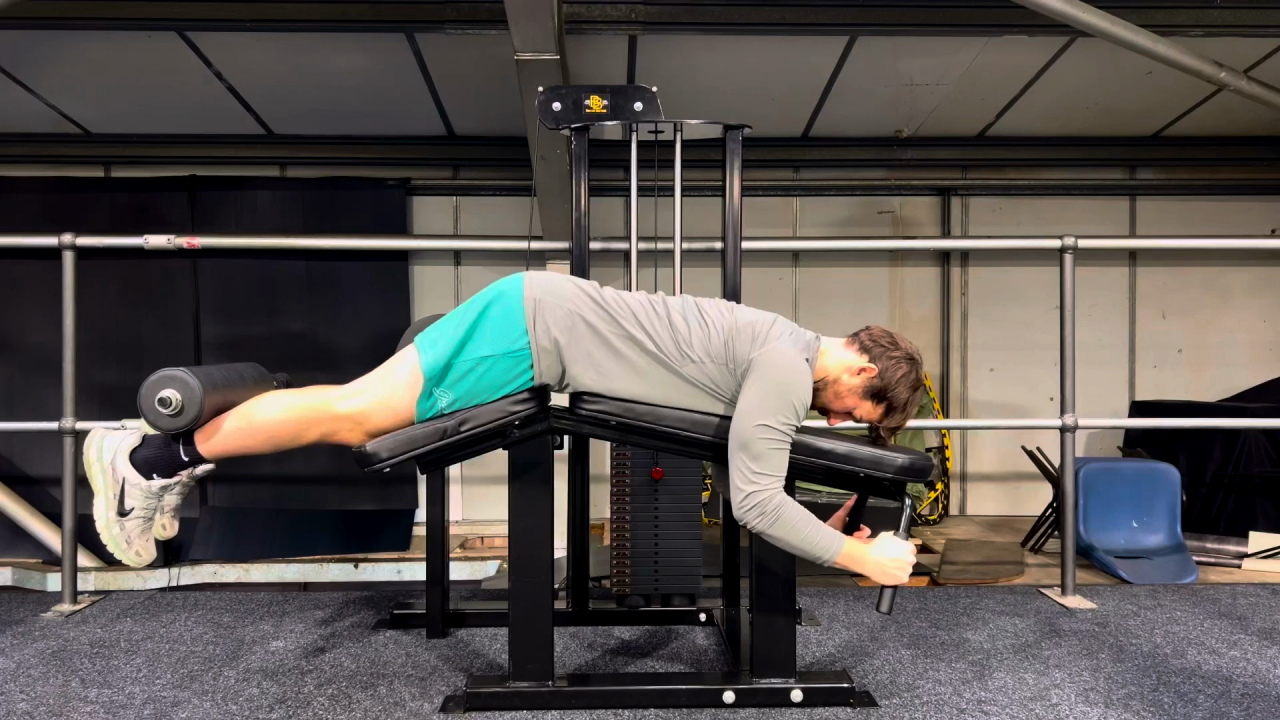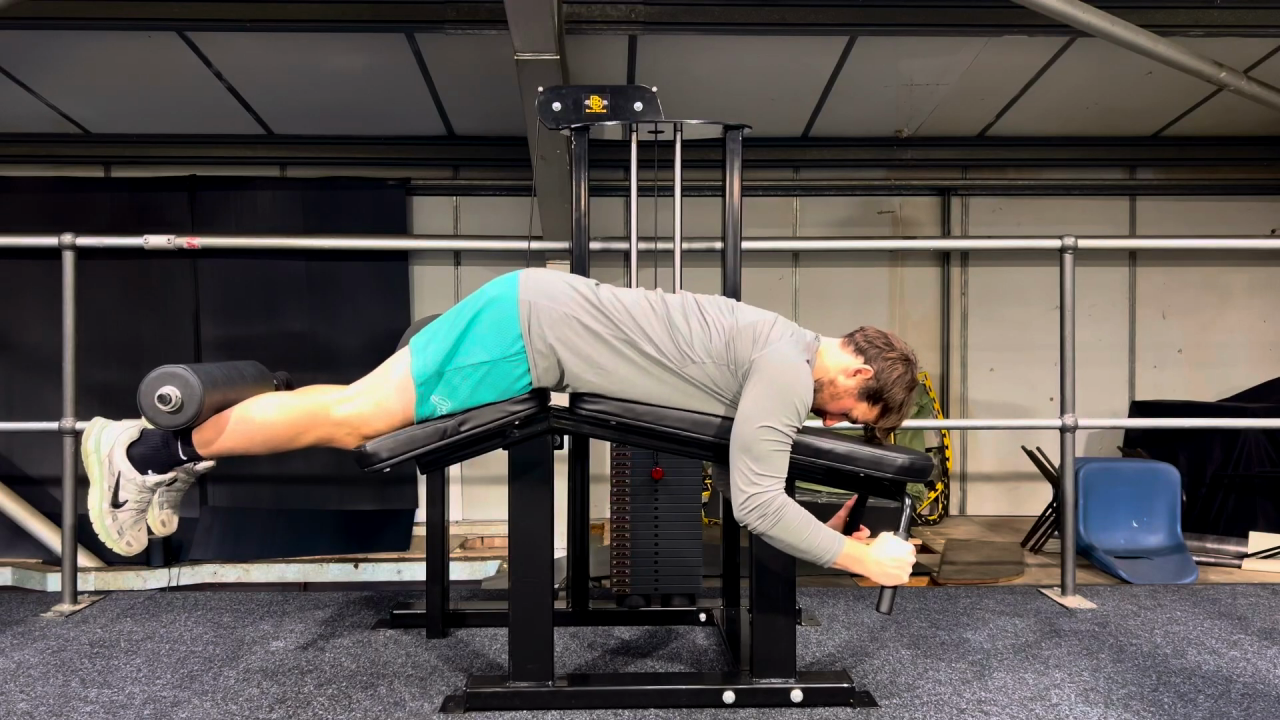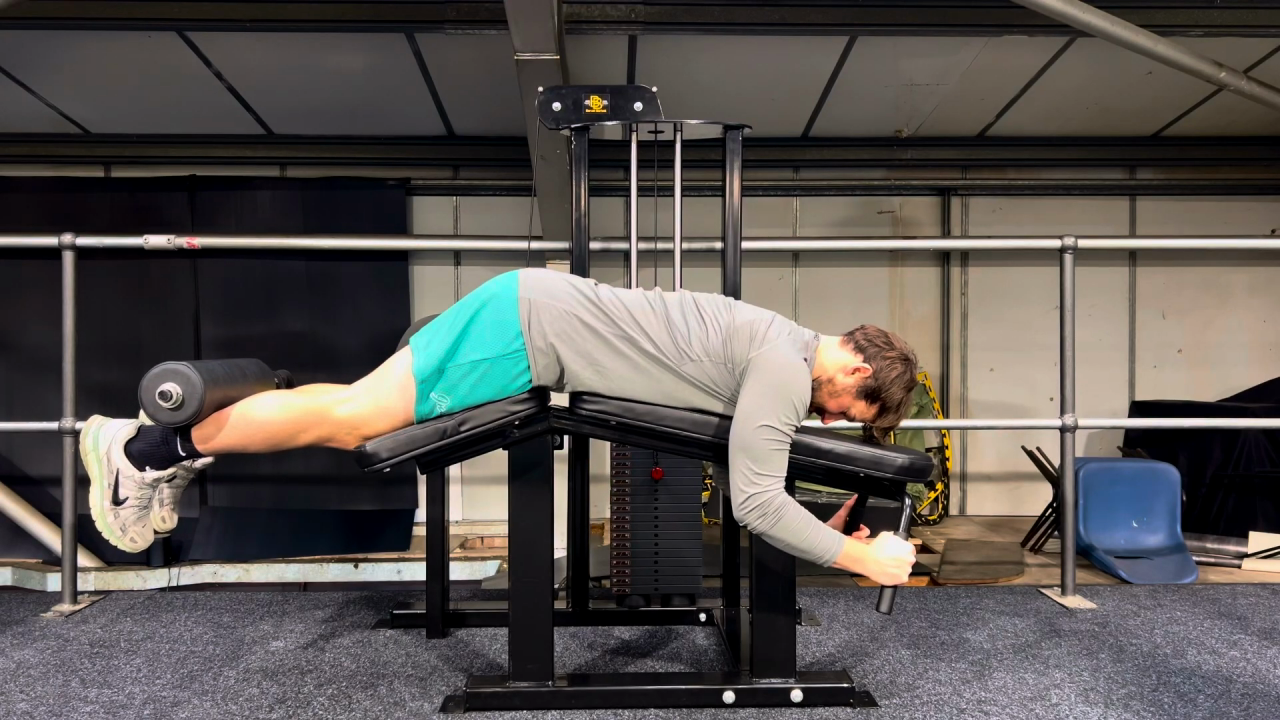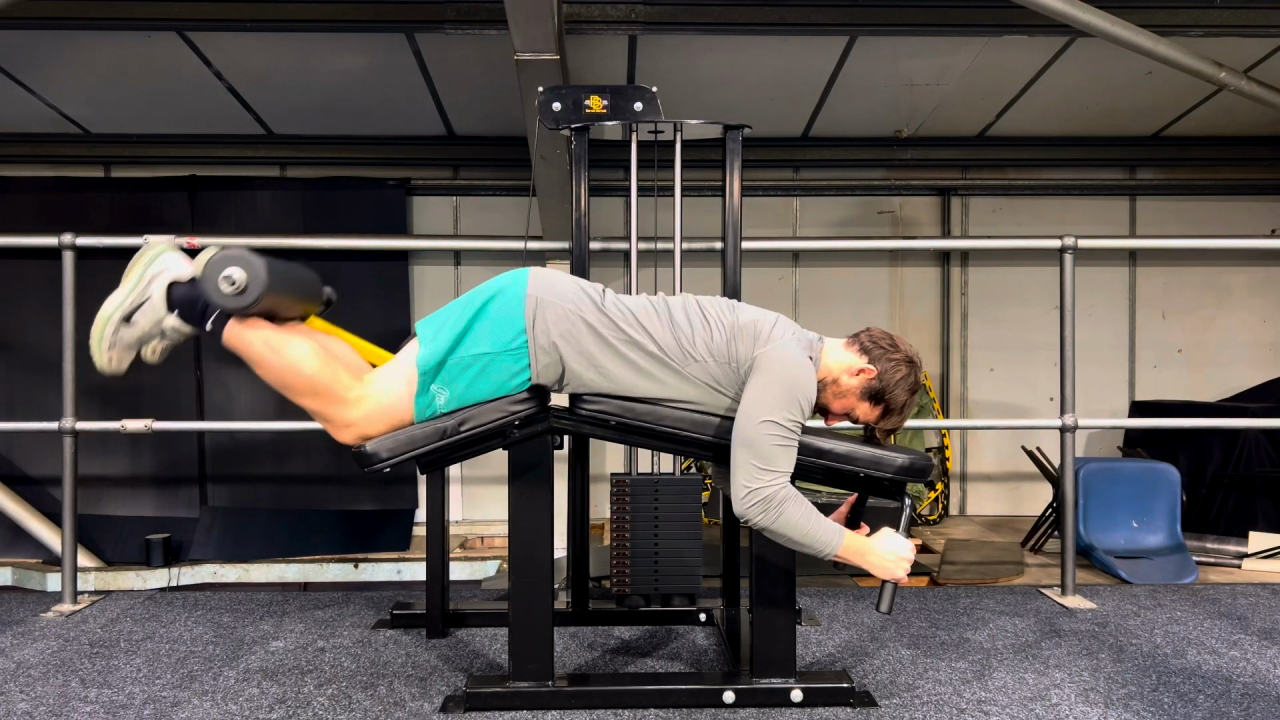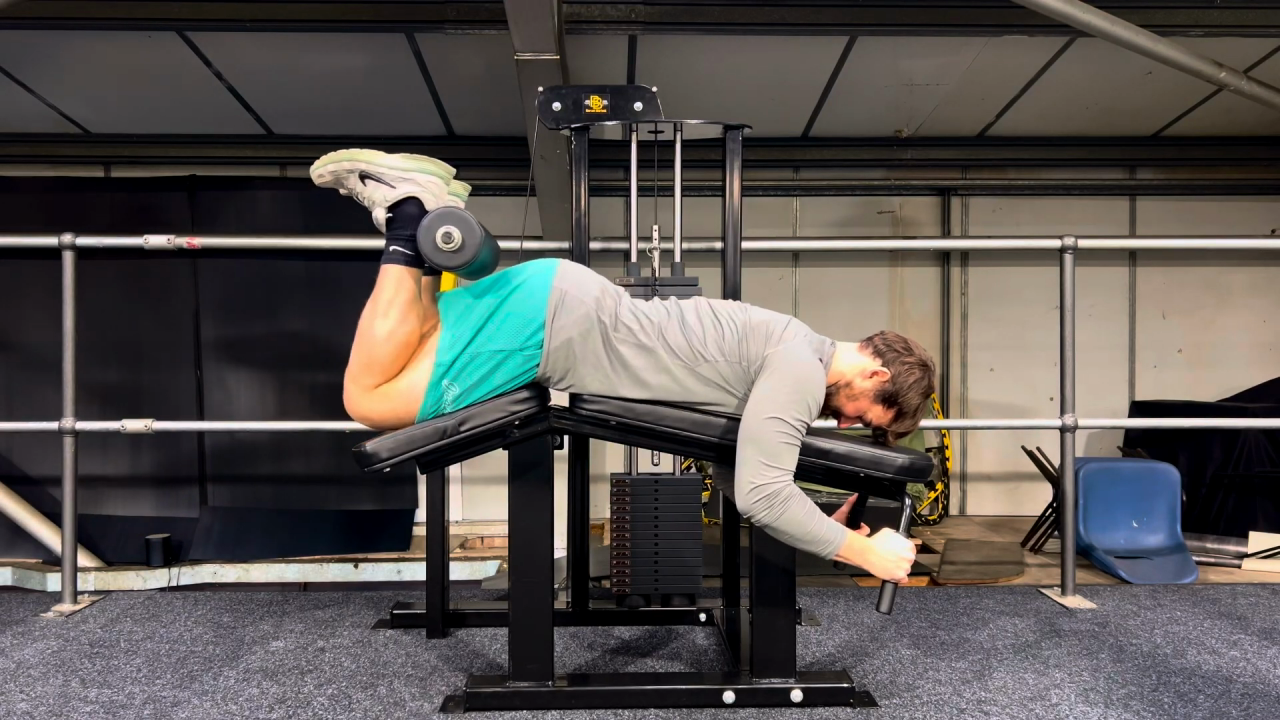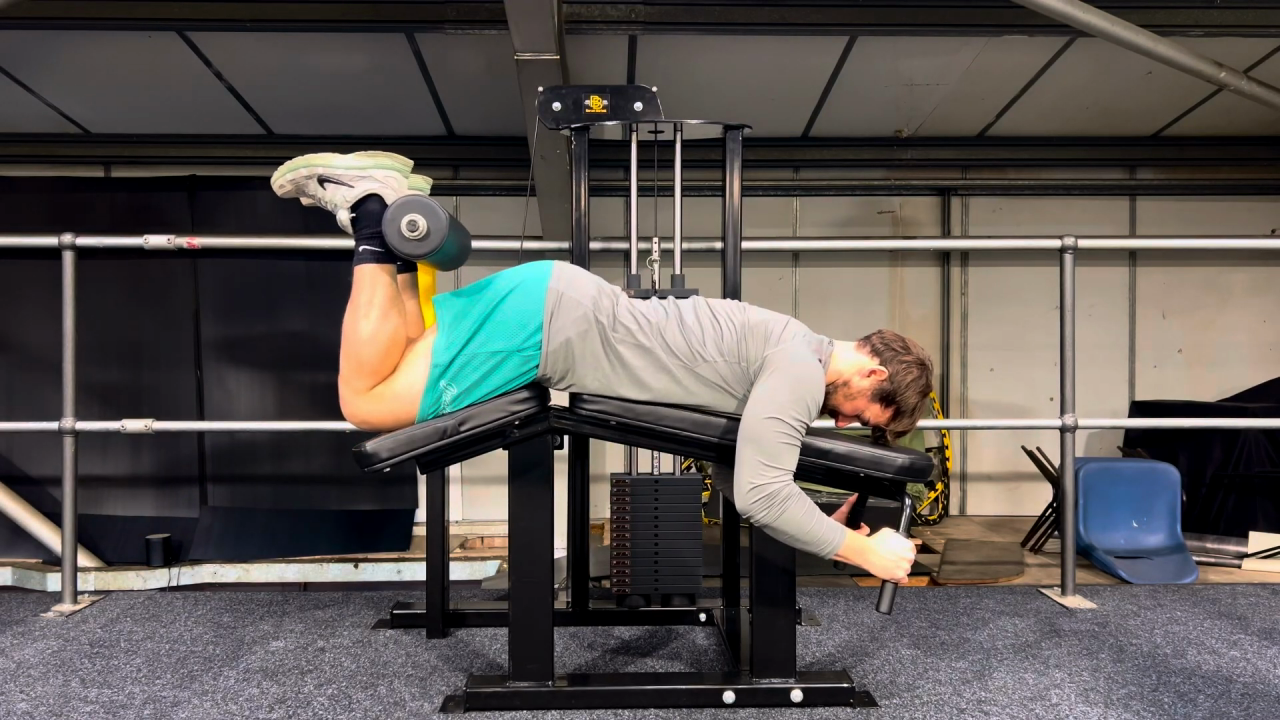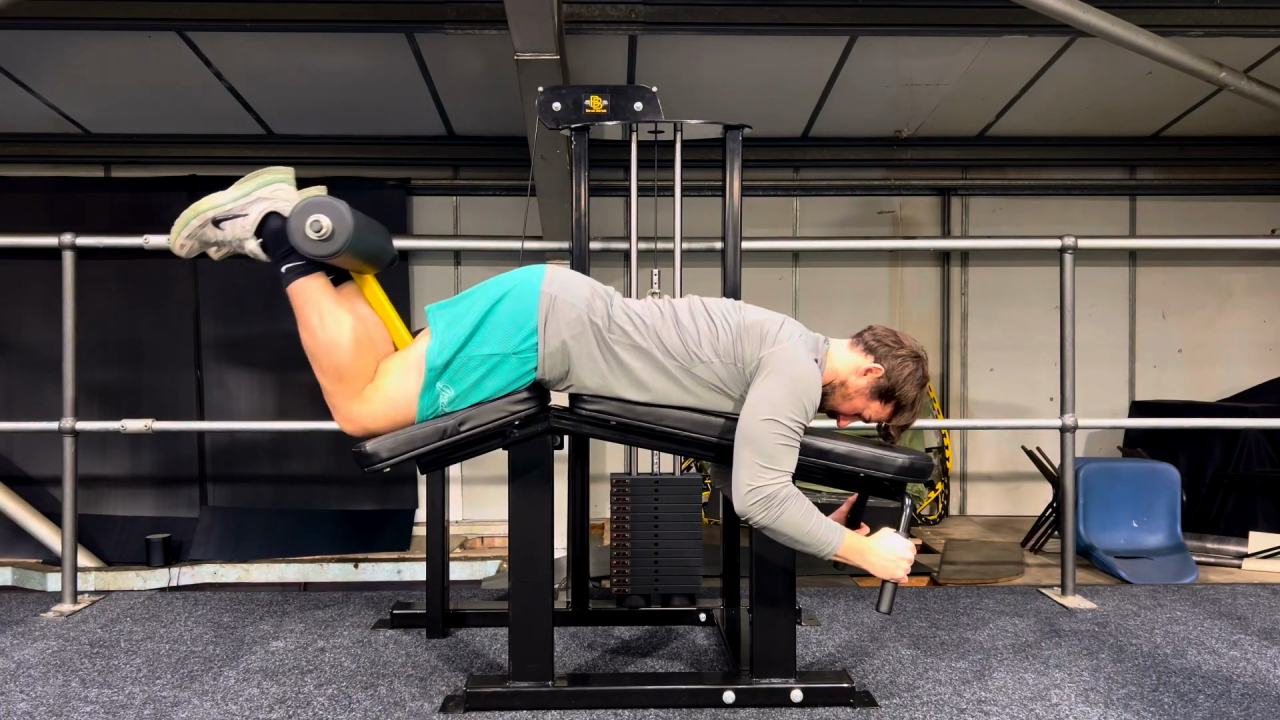
dt=0.7s
person 1, frame 1
left shoulder: (783, 357)
right shoulder: (787, 365)
left elbow: (741, 475)
right elbow: (755, 501)
left wrist: (828, 521)
right wrist: (863, 557)
left hip: (542, 328)
right hip: (533, 325)
left knee: (361, 420)
right knee: (352, 414)
left ankle: (181, 455)
right ankle: (150, 457)
person 1, frame 2
left shoulder: (783, 354)
right shoulder: (788, 369)
left elbow: (746, 472)
right elbow: (756, 504)
left wrist: (826, 520)
right wrist: (863, 559)
left hip: (543, 318)
right hip: (532, 328)
left knee: (358, 418)
right knee: (348, 419)
left ankle: (182, 442)
right ankle: (152, 451)
person 1, frame 3
left shoulder: (783, 351)
right shoulder: (786, 367)
left elbow: (757, 474)
right elbow: (755, 500)
left wrist: (826, 521)
right wrist: (860, 557)
left hip: (537, 314)
right hip: (529, 327)
left knee: (355, 415)
right knee: (348, 418)
left ankle: (177, 443)
right ankle: (152, 446)
person 1, frame 4
left shoulder: (780, 351)
right shoulder: (792, 367)
left elbow: (742, 470)
right elbow: (757, 497)
left wrist: (823, 519)
right wrist: (860, 549)
left hip: (541, 312)
right hip: (532, 326)
left knee: (363, 391)
right knee: (354, 415)
left ankle: (209, 293)
right ankle: (193, 301)
person 1, frame 5
left shoulder: (787, 356)
right shoulder: (801, 370)
left elbow: (736, 472)
right elbow: (760, 493)
left wrist: (824, 524)
right wrist: (864, 552)
left hip: (558, 304)
right hip: (546, 316)
left knee: (389, 373)
right knee: (368, 398)
left ankle: (417, 218)
right ankle: (409, 217)
person 1, frame 6
left shoulder: (789, 353)
right shoulder: (801, 368)
left elbow: (734, 465)
right elbow: (759, 494)
left wrist: (823, 524)
right wrist: (864, 551)
left hip: (553, 303)
right hip: (544, 318)
left knee: (390, 374)
right knee: (366, 401)
left ankle: (389, 217)
right ankle: (375, 211)
person 1, frame 7
left shoulder: (782, 354)
right shoulder: (797, 369)
left elbow: (734, 469)
right elbow: (757, 497)
left wrist: (818, 520)
right wrist: (861, 551)
left hip: (548, 310)
right hip: (539, 321)
left knee: (374, 385)
right knee: (362, 405)
left ankle: (304, 240)
right ankle: (278, 234)
